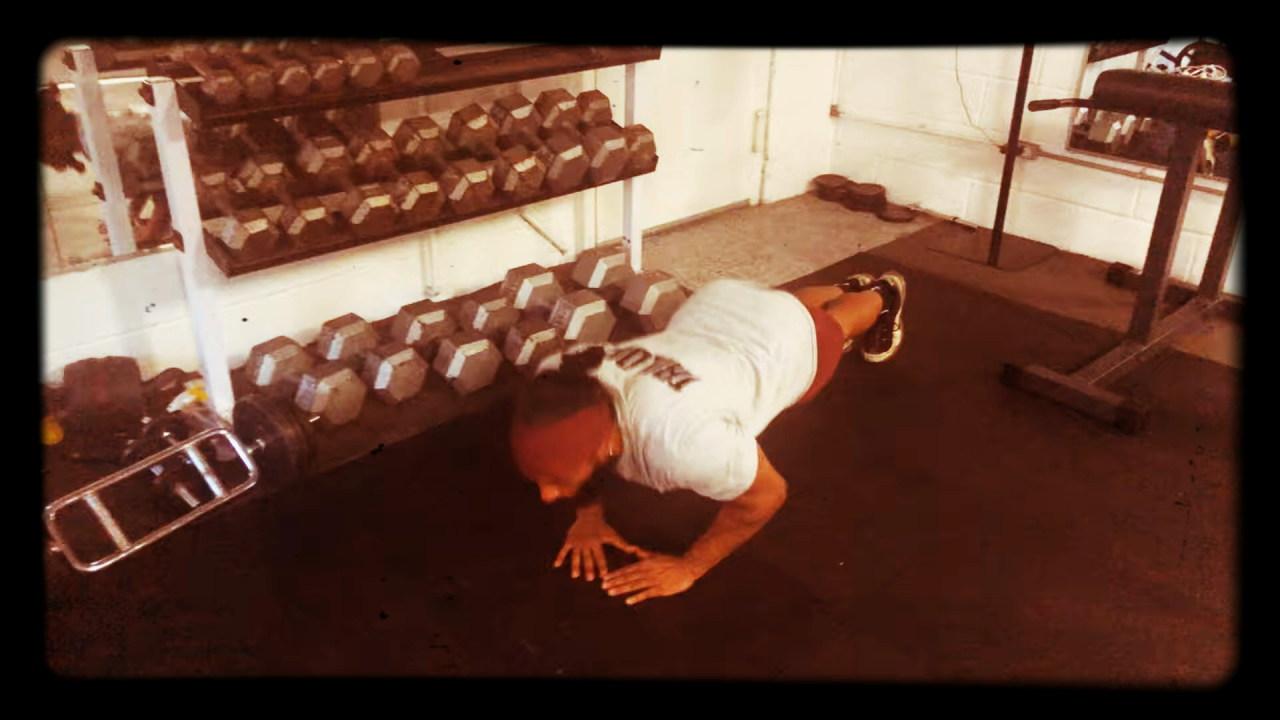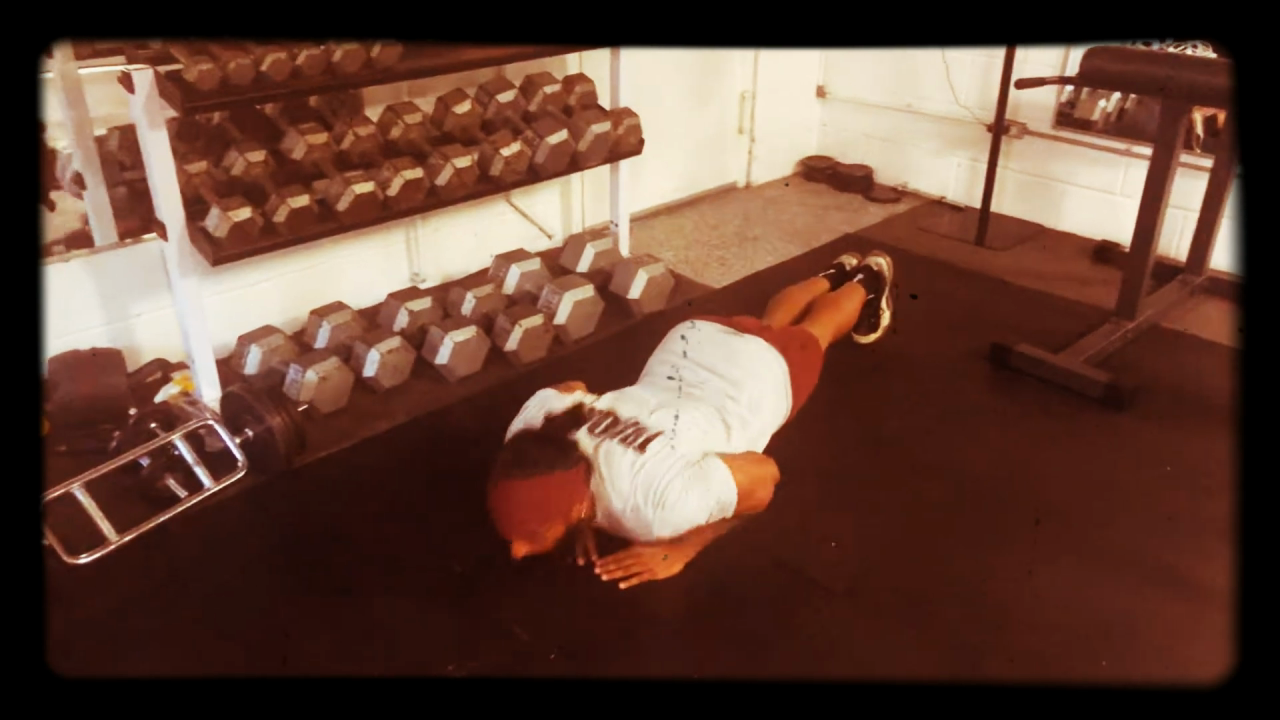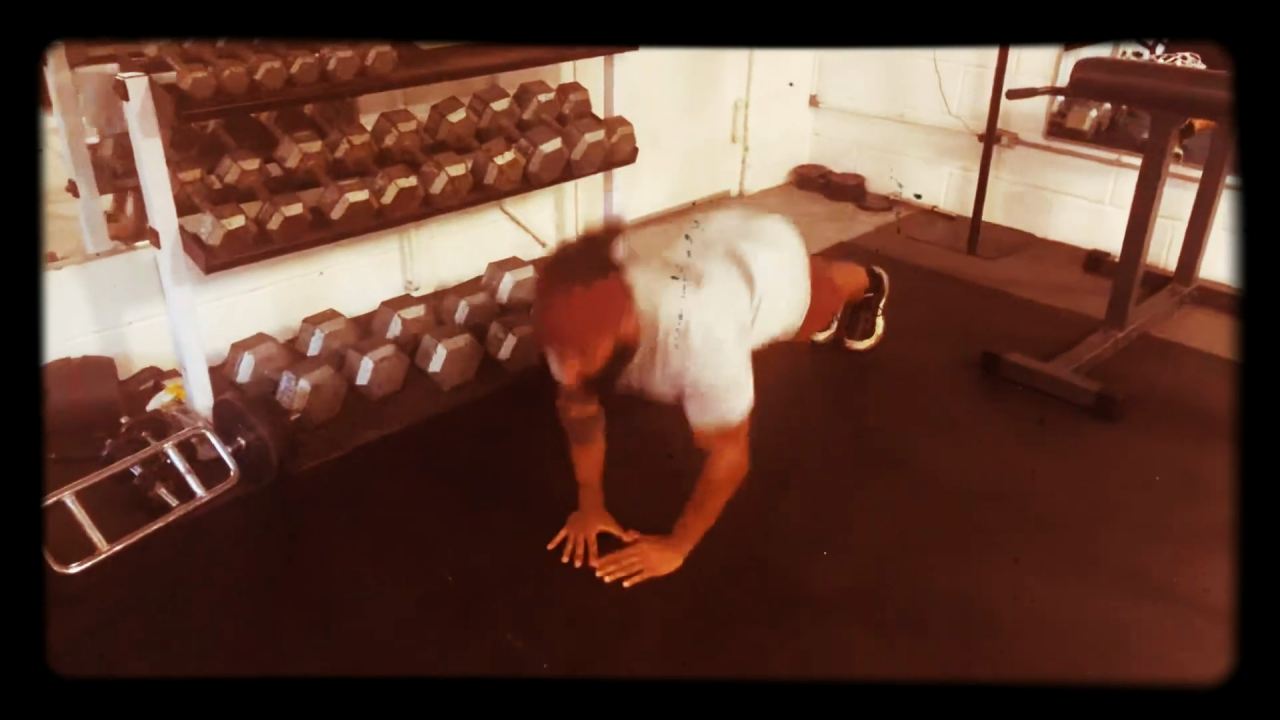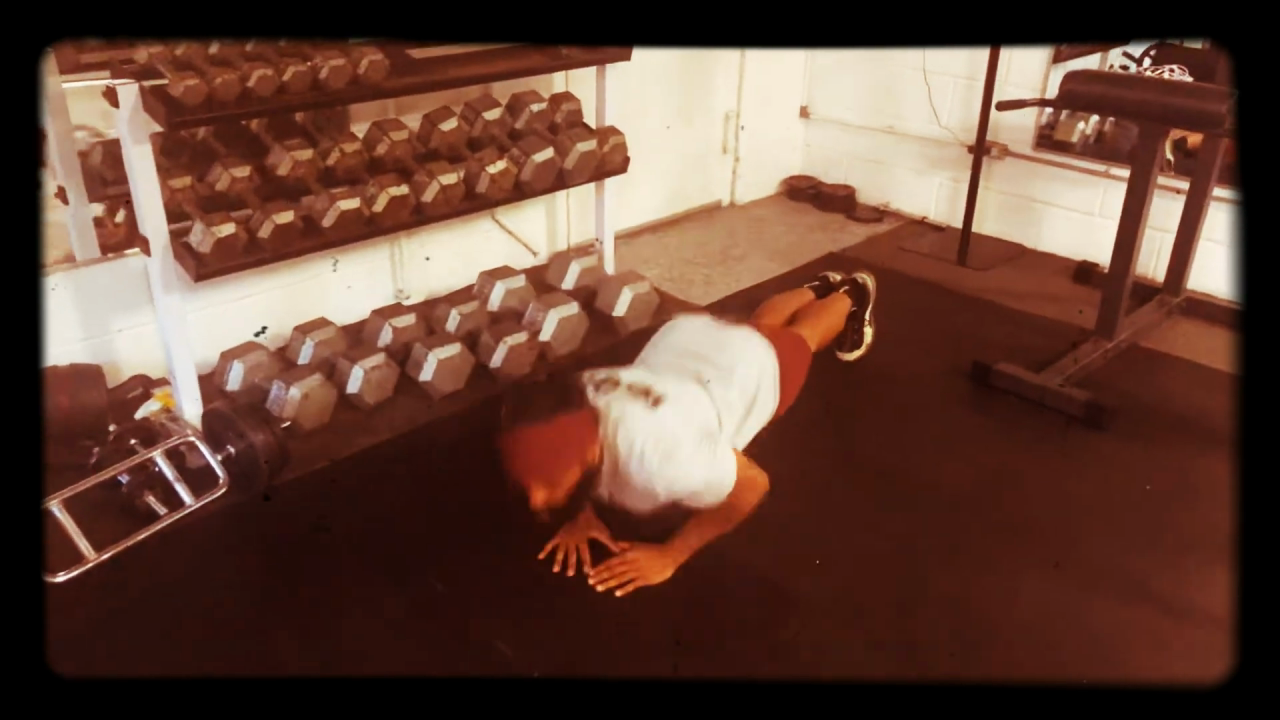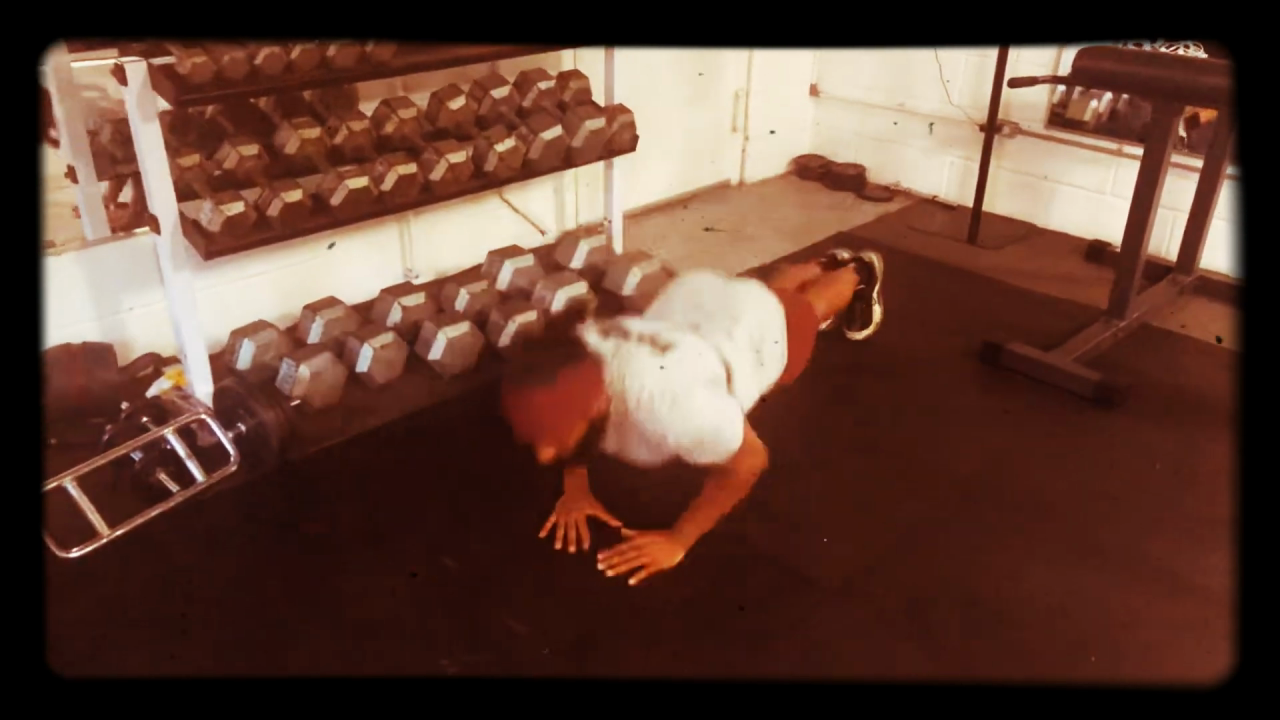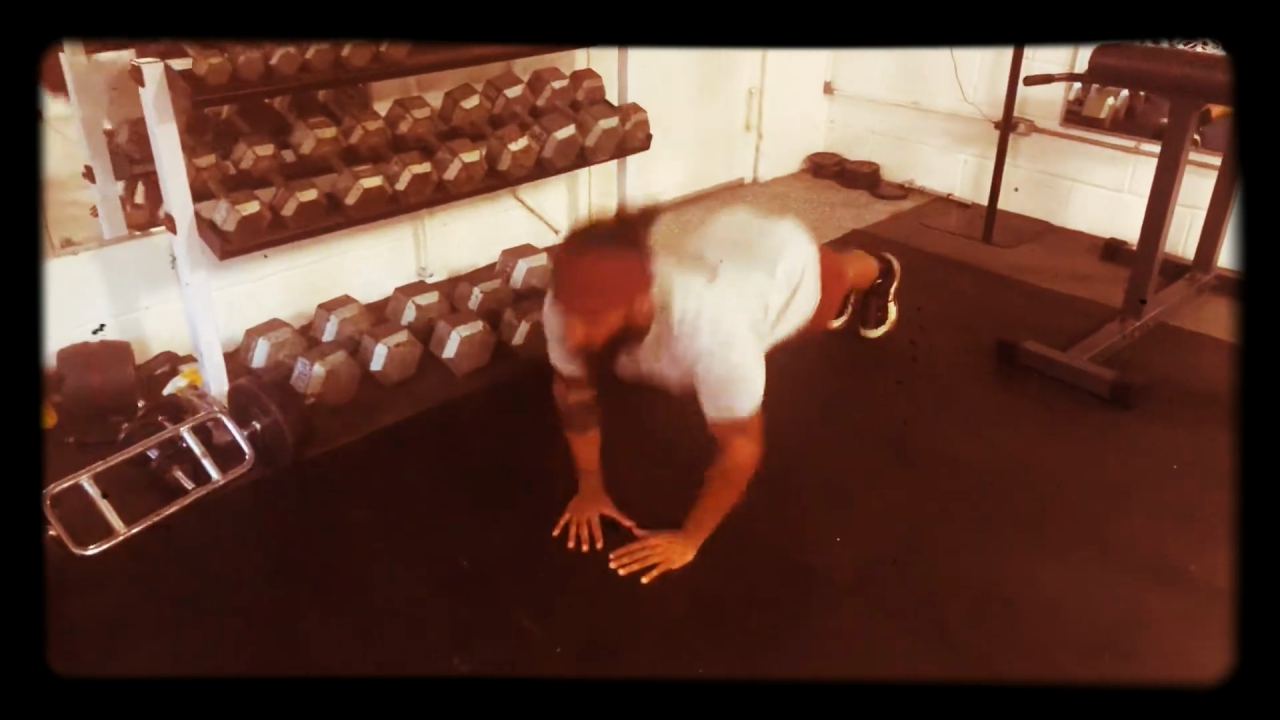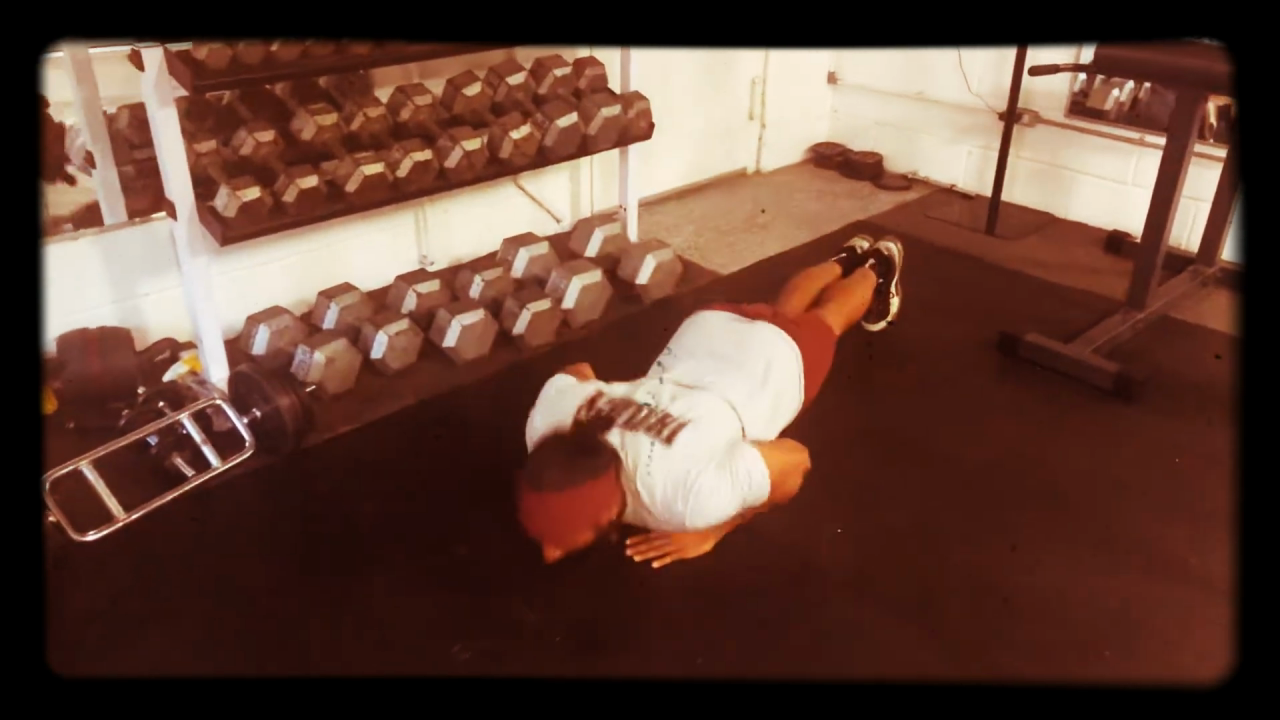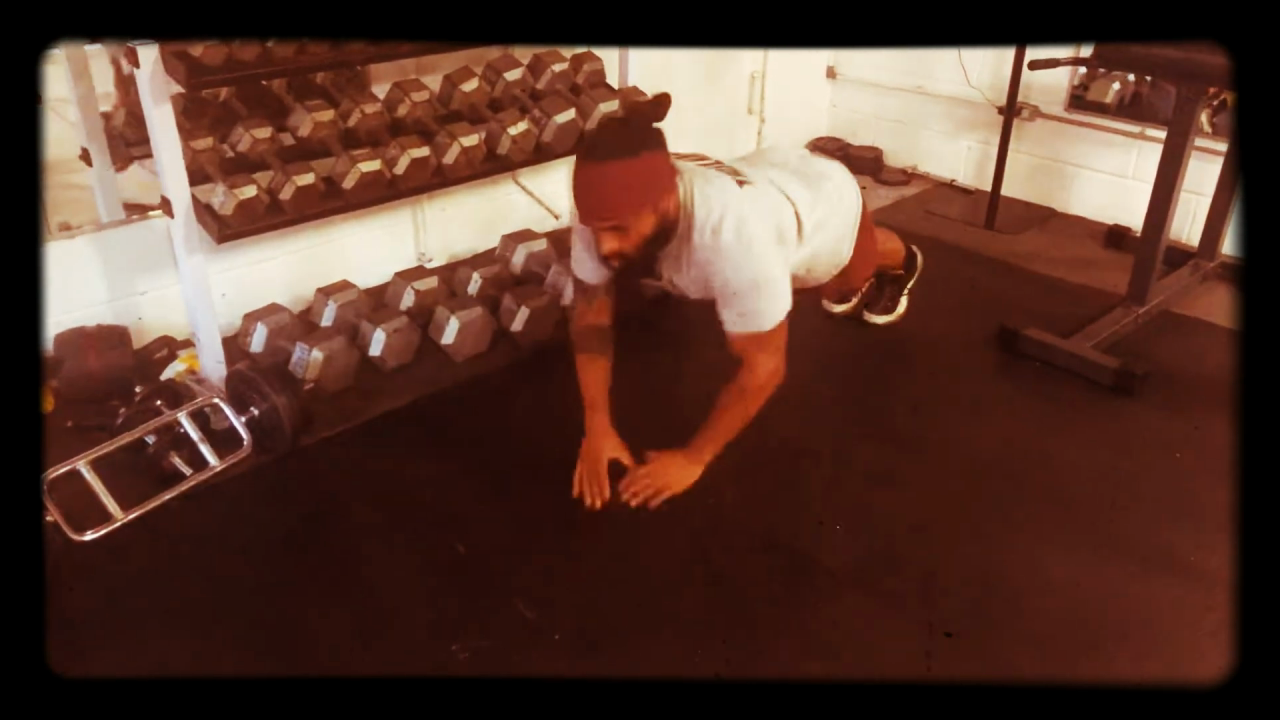
dt=0.7s
person 1, frame 1
left shoulder: (681, 443)
right shoulder: (562, 378)
left elbow: (768, 494)
left wrist: (689, 567)
right wrist: (589, 517)
left hip: (791, 338)
right hip: (717, 304)
left knee: (835, 322)
left ankle: (883, 293)
right ankle: (849, 287)
person 1, frame 2
left shoulder: (654, 503)
right shoulder: (533, 429)
left elbow: (763, 478)
left wrist: (678, 552)
left hip: (763, 373)
right hip: (695, 339)
left knee: (812, 333)
right knee: (770, 323)
left ankle: (868, 279)
right ankle: (836, 273)
person 1, frame 3
left shoulder: (697, 340)
right shoulder: (571, 319)
left elbow: (728, 454)
right elbow: (580, 399)
left wrist: (678, 545)
right wrist: (590, 503)
left hip: (780, 263)
left knee: (831, 289)
left ankle: (868, 281)
person 1, frame 4
left shoulder: (663, 461)
left elbow: (753, 485)
left wrist: (670, 556)
right wrist: (579, 515)
left hip: (752, 370)
right hip: (680, 339)
left knee: (799, 337)
right knee: (762, 324)
left ankle: (851, 293)
right ankle: (820, 286)
person 1, frame 5
left shoulder: (670, 408)
right shoulder: (545, 381)
left elbow: (749, 458)
left wrist: (679, 539)
right wrist: (576, 489)
left hip: (760, 334)
right hip: (689, 298)
left knee: (808, 307)
left ankle: (860, 271)
right ankle: (829, 262)
person 1, frame 6
left shoulder: (710, 330)
right shoulder: (570, 310)
left elbow: (741, 449)
right elbow: (575, 387)
left wrist: (690, 537)
right wrist: (589, 487)
left hip: (791, 261)
left knee: (840, 275)
left ankle: (880, 268)
person 1, frame 7
left shoulder: (683, 495)
right shoulder: (548, 426)
left elbow: (796, 462)
left wrist: (710, 532)
left hip: (777, 358)
right hip: (707, 331)
left knee: (826, 316)
right knee: (785, 309)
left ankle: (878, 265)
right ankle: (849, 257)
person 1, frame 8
left shoulder: (734, 230)
right shoulder: (602, 209)
left elbow: (766, 364)
right elbow: (590, 308)
left wrist: (694, 457)
right wrist: (596, 425)
left hip: (827, 198)
left knee: (858, 265)
left ankle: (903, 261)
